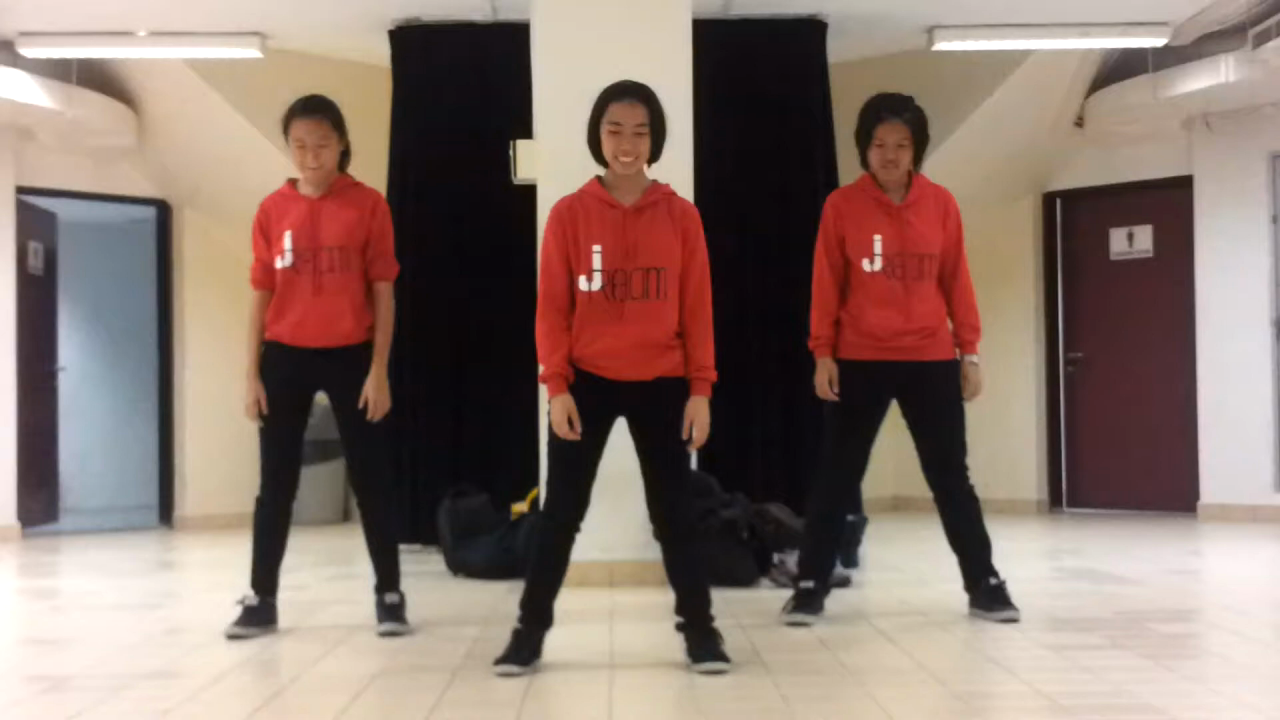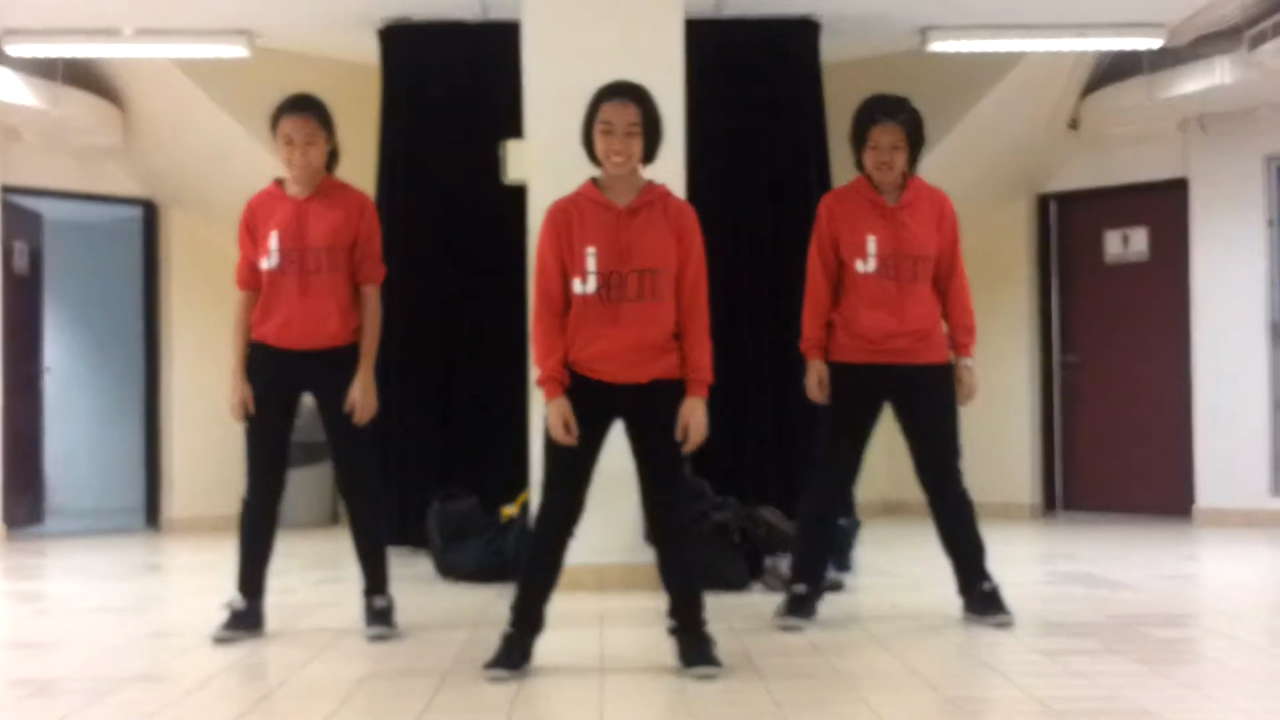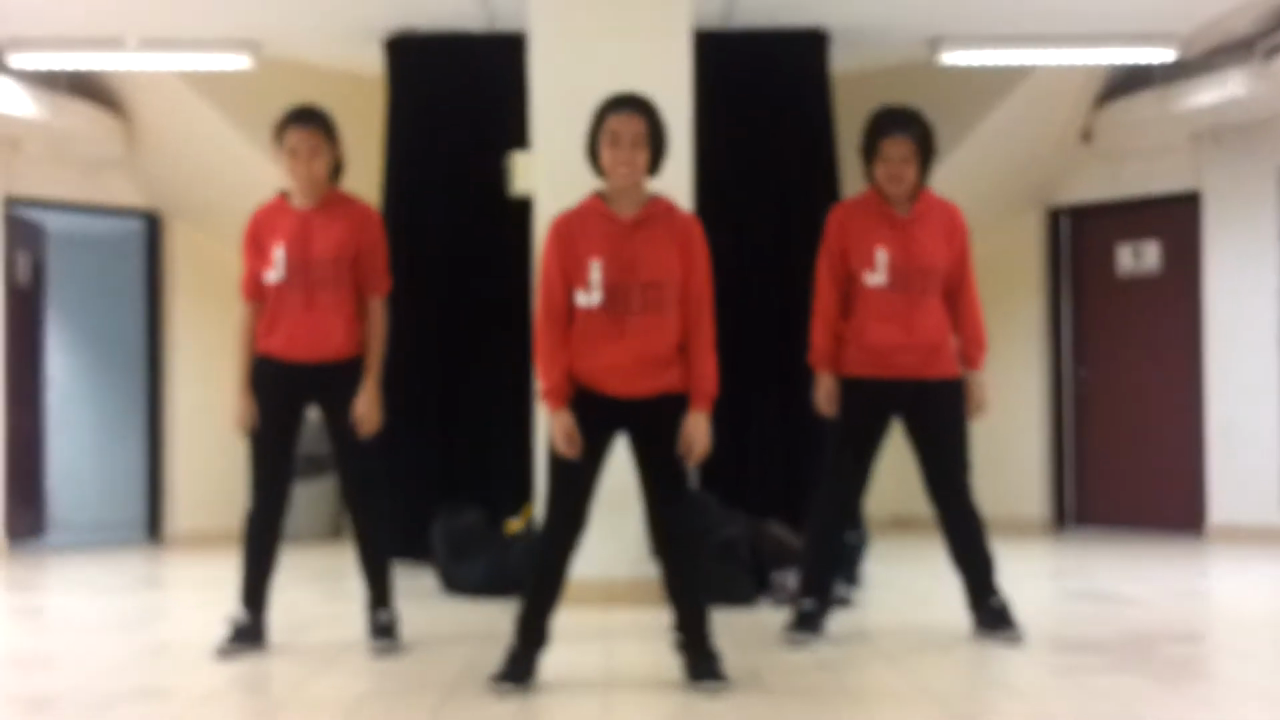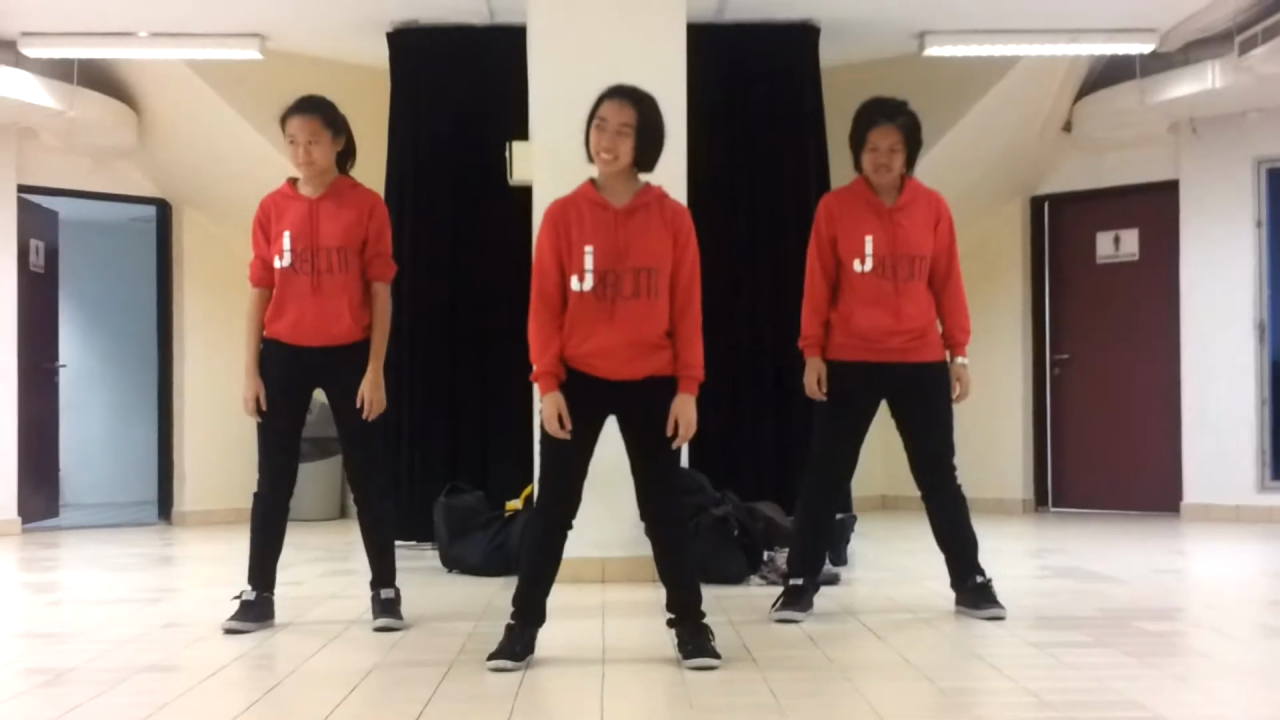
dt=0.4s
person 1, frame 1
left shoulder: (680, 215)
right shoulder: (568, 214)
left elbow: (697, 307)
right elbow: (552, 306)
left wrist: (700, 388)
right wrist: (557, 386)
left hip: (662, 385)
right hip: (586, 383)
left knee: (674, 511)
right knee: (561, 510)
left ankle: (699, 627)
right ankle: (529, 630)
person 1, frame 2
left shoulder: (677, 215)
right shoulder: (565, 215)
left elbow: (694, 309)
right elbow: (548, 309)
left wrist: (697, 391)
right wrist: (553, 388)
left hip: (659, 388)
right hip: (584, 386)
left knee: (669, 513)
right knee: (557, 512)
left ankle: (691, 631)
right ankle: (521, 633)
person 1, frame 3
left shoulder: (682, 228)
right shoulder: (569, 228)
left elbow: (699, 322)
right elbow: (552, 321)
left wrist: (701, 404)
right wrist: (556, 402)
left hip: (663, 401)
right hip: (587, 400)
left knee: (675, 528)
right knee: (560, 526)
left ankle: (696, 646)
right ankle: (525, 649)
person 1, frame 4
left shoulder: (672, 218)
right shoulder: (562, 214)
left elbow: (687, 308)
right elbow: (545, 306)
left wrist: (688, 387)
right wrist: (548, 384)
left hip: (652, 384)
right hip: (577, 381)
left knee: (664, 508)
right knee: (554, 507)
left ankle: (690, 624)
right ankle: (523, 627)
person 2, frame 1
left shoulder: (368, 205)
right shoulder: (272, 210)
left elbow: (383, 293)
right elbow: (262, 295)
left wrist: (379, 370)
right wrist: (252, 374)
left hip: (350, 356)
right hip: (286, 357)
left knee: (369, 478)
right knee: (276, 482)
left ankle: (389, 594)
right ankle: (261, 599)
person 2, frame 2
left shoulder: (355, 207)
right shoulder: (258, 210)
left elbow: (370, 295)
right elbow: (247, 297)
left wrist: (366, 372)
right wrist: (238, 374)
left hip: (336, 358)
right hip: (271, 360)
left knee: (356, 480)
right knee: (262, 485)
left ankle: (378, 598)
right ankle: (247, 603)
person 2, frame 3
left shoulder: (360, 218)
right shoulder: (264, 222)
left elbow: (376, 307)
right elbow: (252, 308)
left wrist: (372, 385)
right wrist: (244, 387)
left hip: (342, 370)
right hip: (277, 372)
left knee: (361, 492)
right knee: (266, 496)
left ankle: (382, 612)
right ankle: (251, 617)
person 2, frame 4
left shoulder: (366, 206)
right shoulder: (272, 209)
left elbow: (381, 292)
right elbow: (260, 293)
left wrist: (376, 369)
right wrist: (251, 370)
left hip: (347, 355)
right hip: (284, 356)
left knee: (365, 475)
right knee: (273, 478)
left ankle: (385, 591)
right ankle: (258, 594)
person 3, frame 1
left shoulder: (941, 204)
right shoulder: (841, 205)
left elbow: (955, 280)
right elbow: (827, 283)
left wrist: (969, 350)
right wrist: (823, 352)
left hip: (932, 360)
right hip: (859, 361)
left knee: (950, 477)
right knee: (837, 476)
left ankle: (984, 584)
right ankle: (810, 586)
person 3, frame 2
left shoulder: (936, 206)
right shoulder: (836, 207)
left elbow: (952, 282)
right elbow: (820, 285)
left wrist: (963, 353)
right wrist: (813, 354)
left hip: (925, 364)
right hip: (851, 364)
left knee: (944, 480)
right knee: (829, 479)
left ankle: (978, 588)
right ankle: (803, 590)
person 3, frame 3
left shoulder: (947, 219)
right shoulder: (845, 219)
left elbow: (961, 296)
right elbow: (829, 297)
left wrist: (973, 366)
right wrist: (822, 368)
left hip: (936, 379)
right hip: (861, 379)
left knee: (953, 496)
right knee: (836, 493)
left ankle: (987, 605)
right ankle: (811, 605)
person 3, frame 4
left shoulder: (933, 207)
right shoulder: (835, 207)
left elbow: (947, 282)
right elbow: (819, 284)
left wrist: (959, 351)
right wrist: (812, 351)
left hip: (922, 362)
right hip: (849, 362)
left knee: (939, 477)
right knee: (826, 475)
left ankle: (970, 582)
right ankle: (800, 583)
